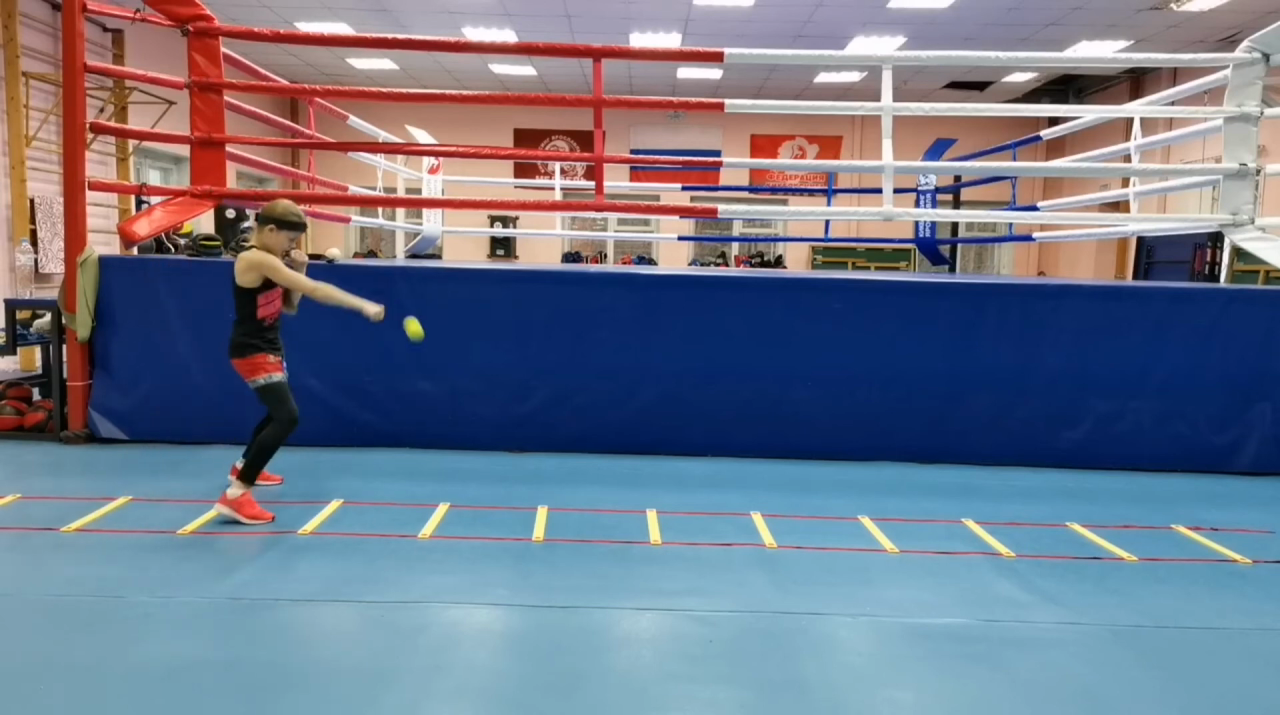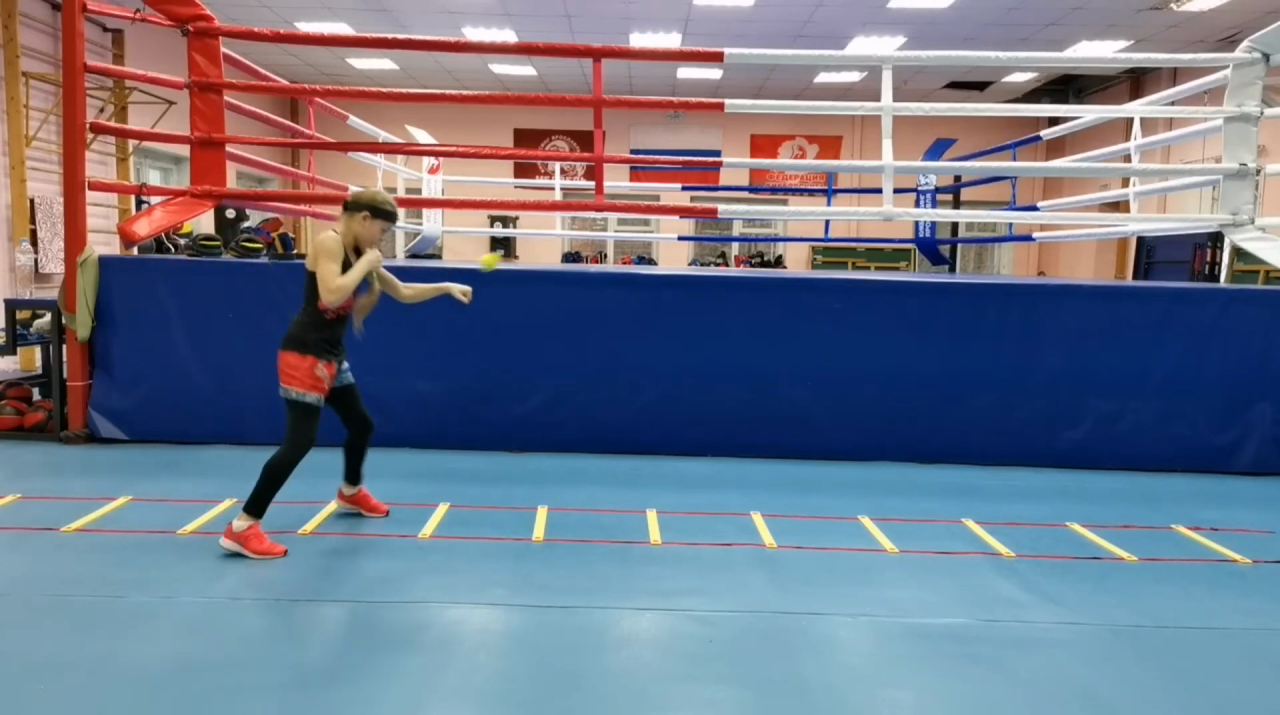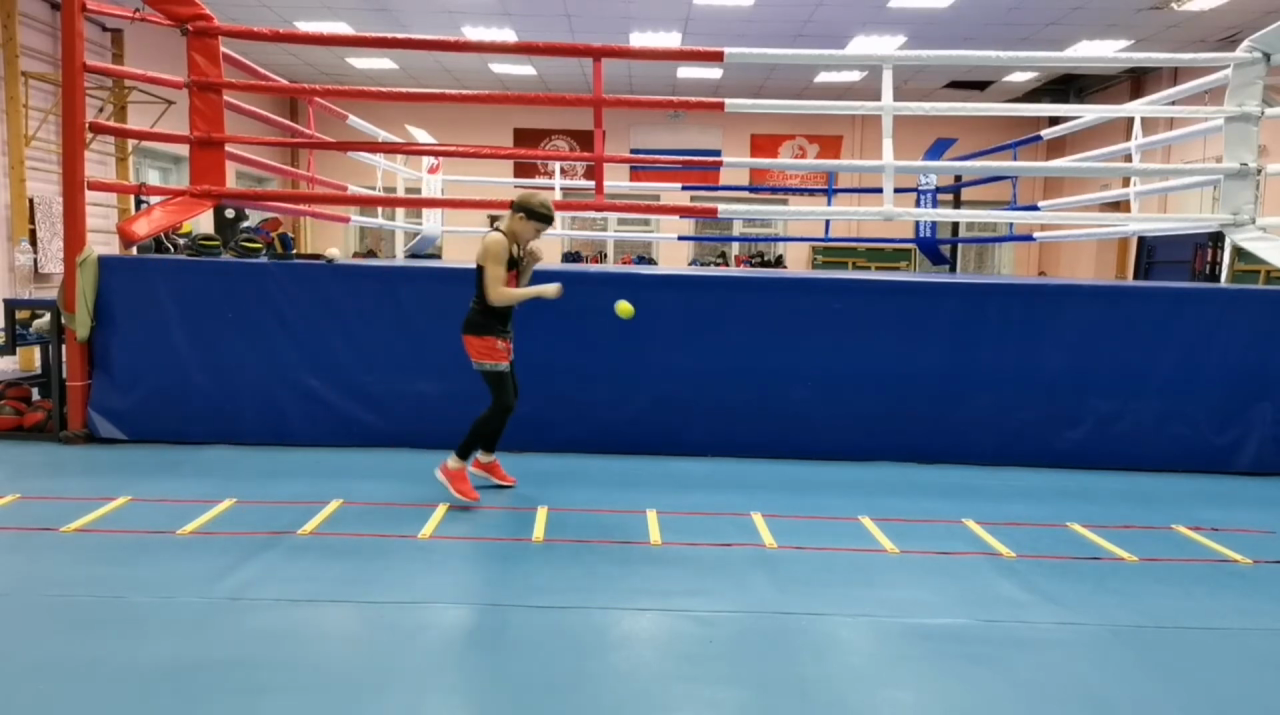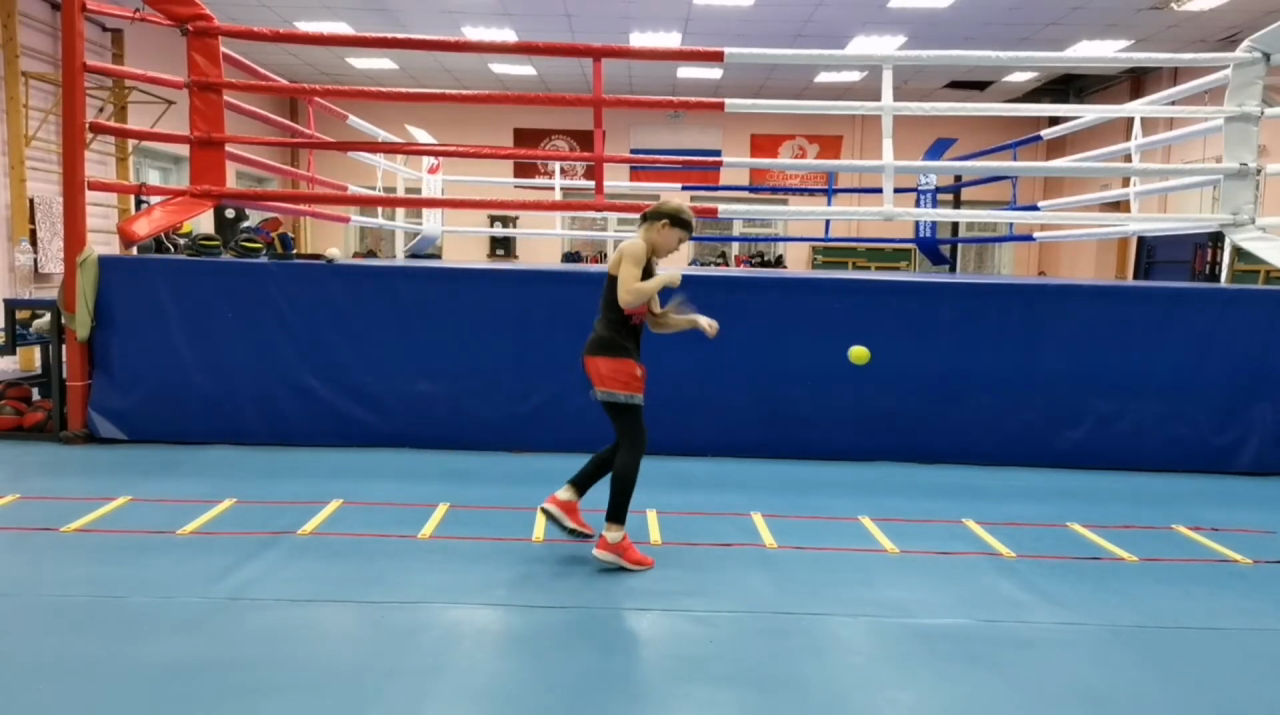
dt=1s
person 1, frame 1
left shoulder: (271, 258)
right shoulder: (256, 260)
left elbow: (290, 305)
right elbow: (313, 290)
left wrist: (299, 270)
right wrist: (363, 305)
left hip: (269, 350)
right hip: (253, 353)
left knee: (281, 413)
right knee: (287, 418)
left ankle: (244, 466)
right ankle: (235, 495)
person 1, frame 2
left shoulder: (360, 253)
right shoulder: (328, 242)
left elbow: (402, 293)
right elbow: (331, 295)
left wrist: (446, 287)
right wrist: (366, 264)
left hip: (331, 355)
right hip: (305, 353)
left knee: (362, 426)
right knee: (299, 441)
left ankle: (351, 491)
right ankle: (243, 527)
person 1, frame 3
left shoulder: (515, 243)
right shoulder: (495, 241)
left elbow: (515, 287)
right elbow: (497, 295)
left wrist: (530, 263)
right wrist: (541, 290)
left hip: (500, 332)
right hip: (483, 333)
left knee: (509, 397)
right knee: (503, 403)
left ankle: (485, 459)
right ankle: (454, 465)
person 1, frame 4
left shoulder: (645, 261)
right shoulder: (633, 247)
left elbow: (655, 321)
right elbow: (628, 298)
left wrist: (696, 319)
right wrist: (664, 279)
left hip: (606, 356)
right hip: (614, 356)
left knee: (626, 444)
right knee: (634, 444)
left ankle: (564, 499)
right ankle: (613, 537)
